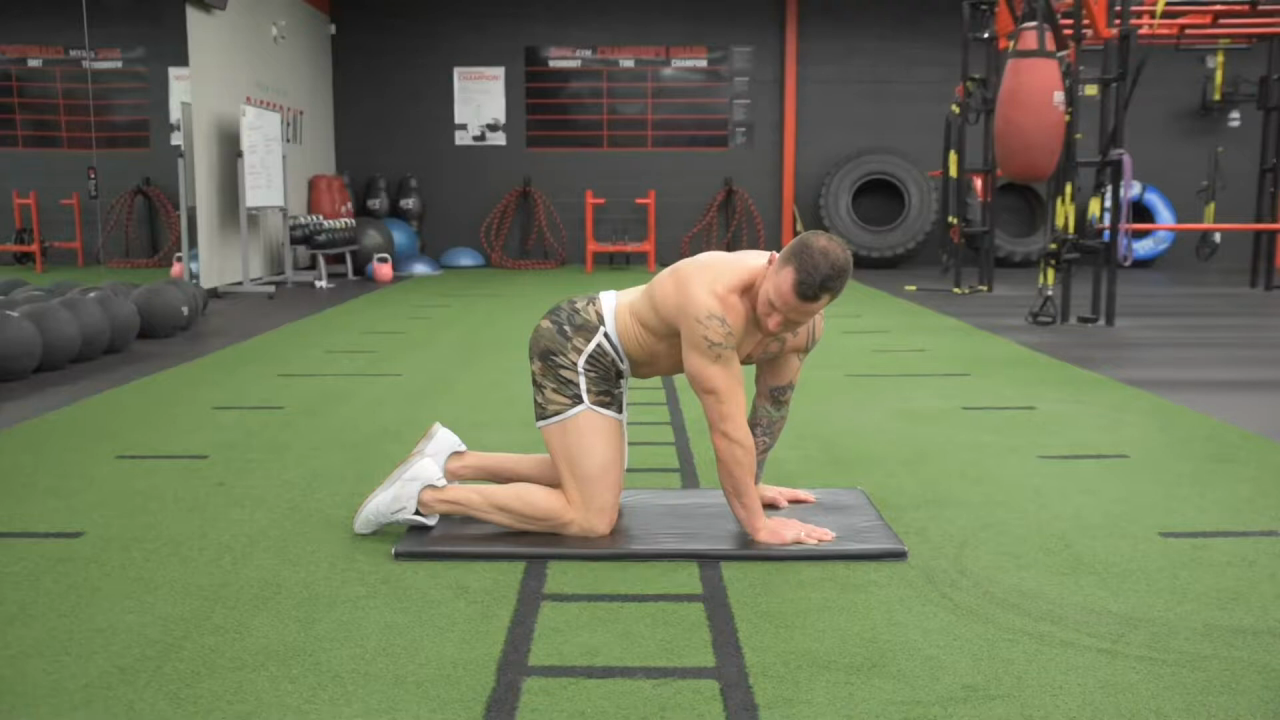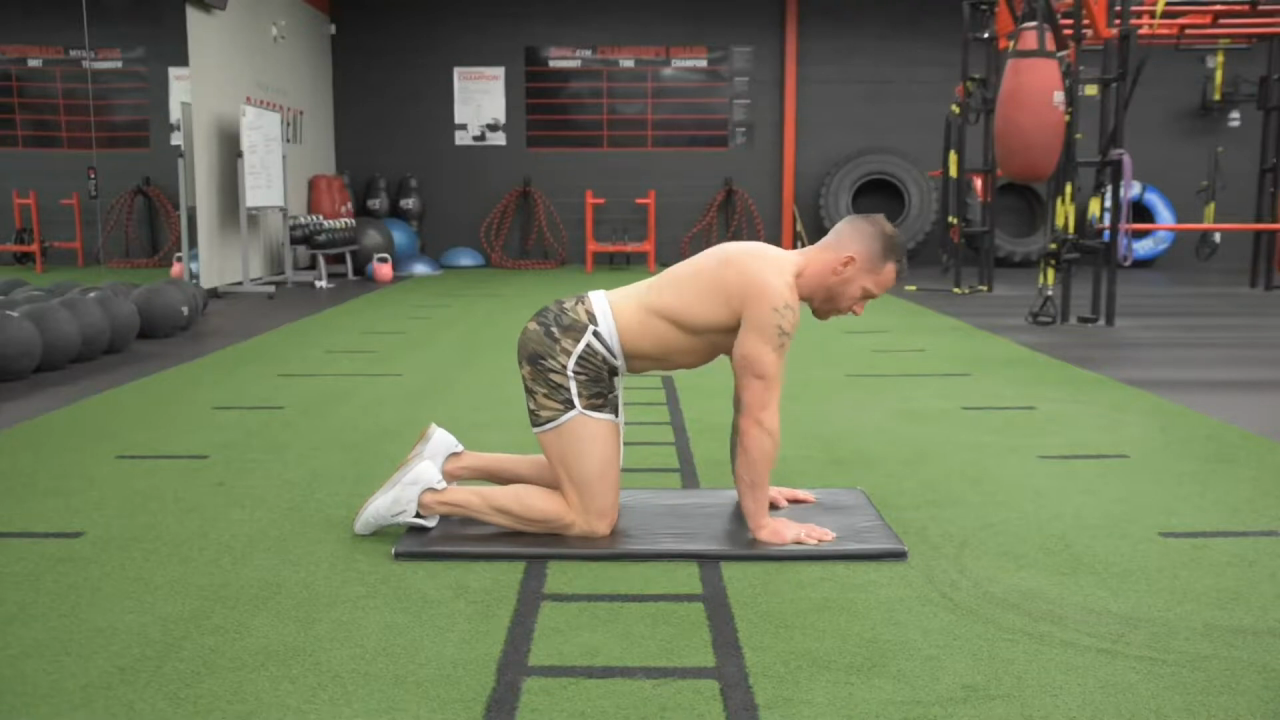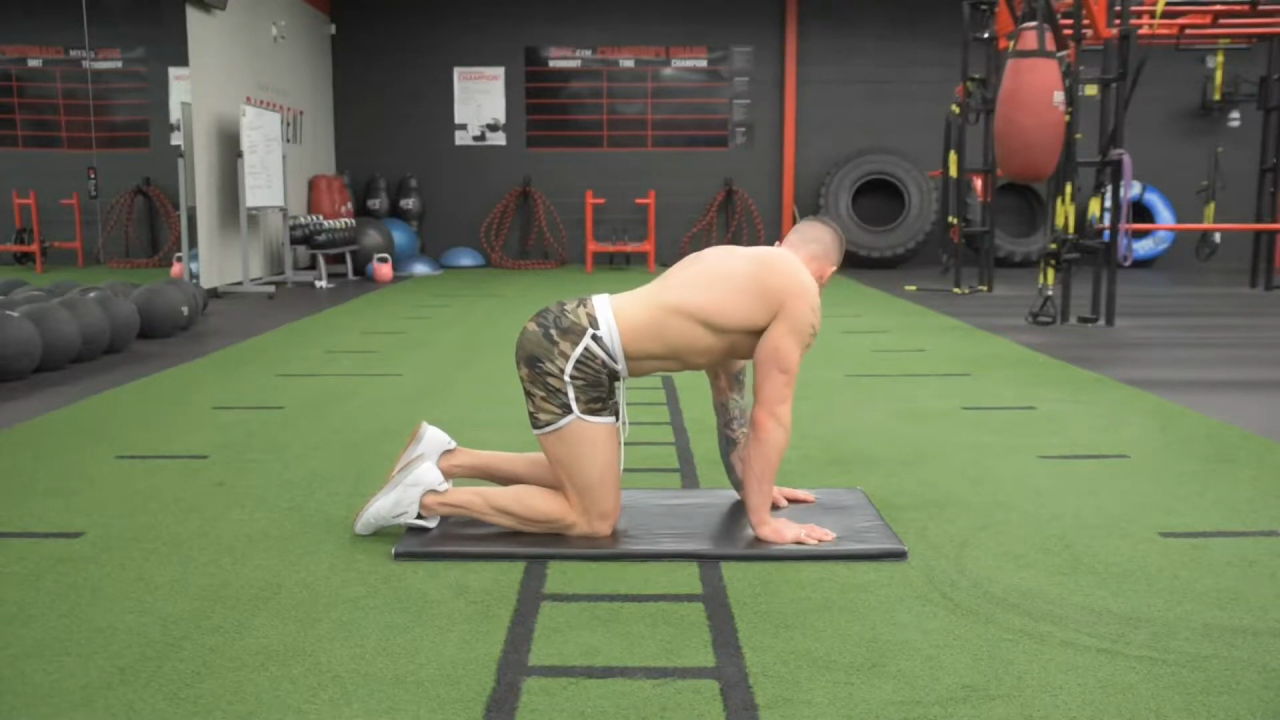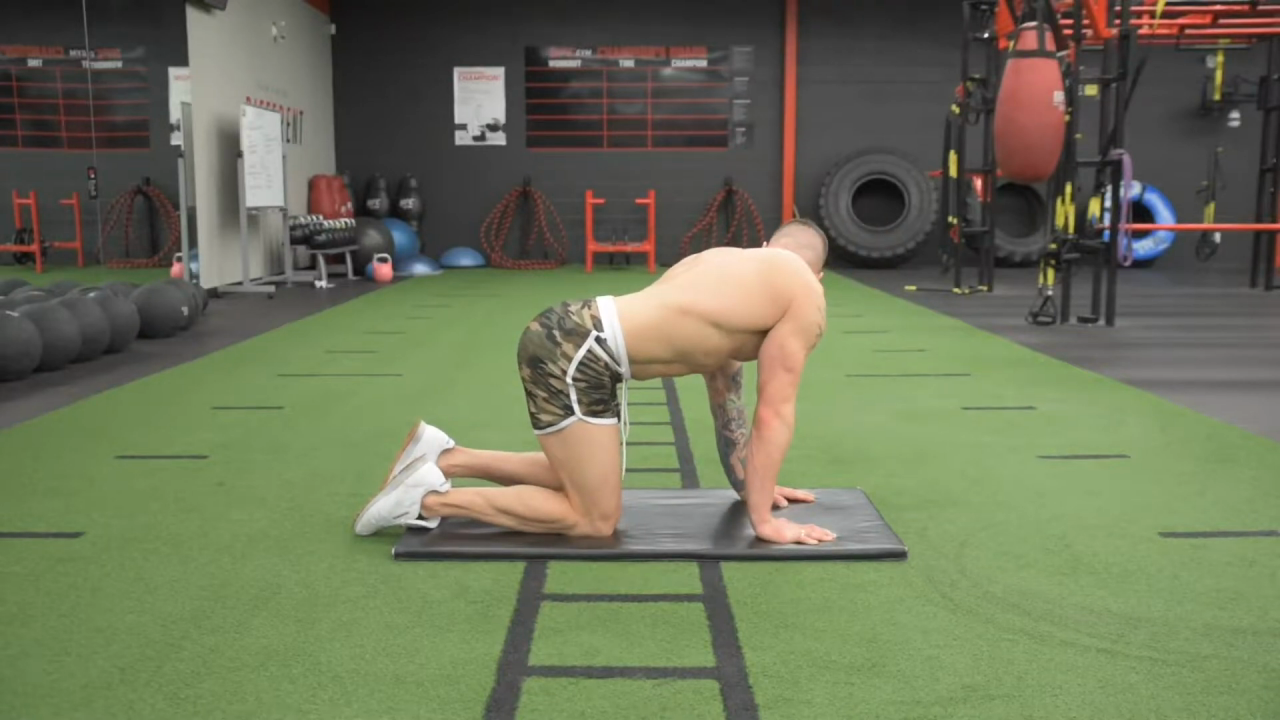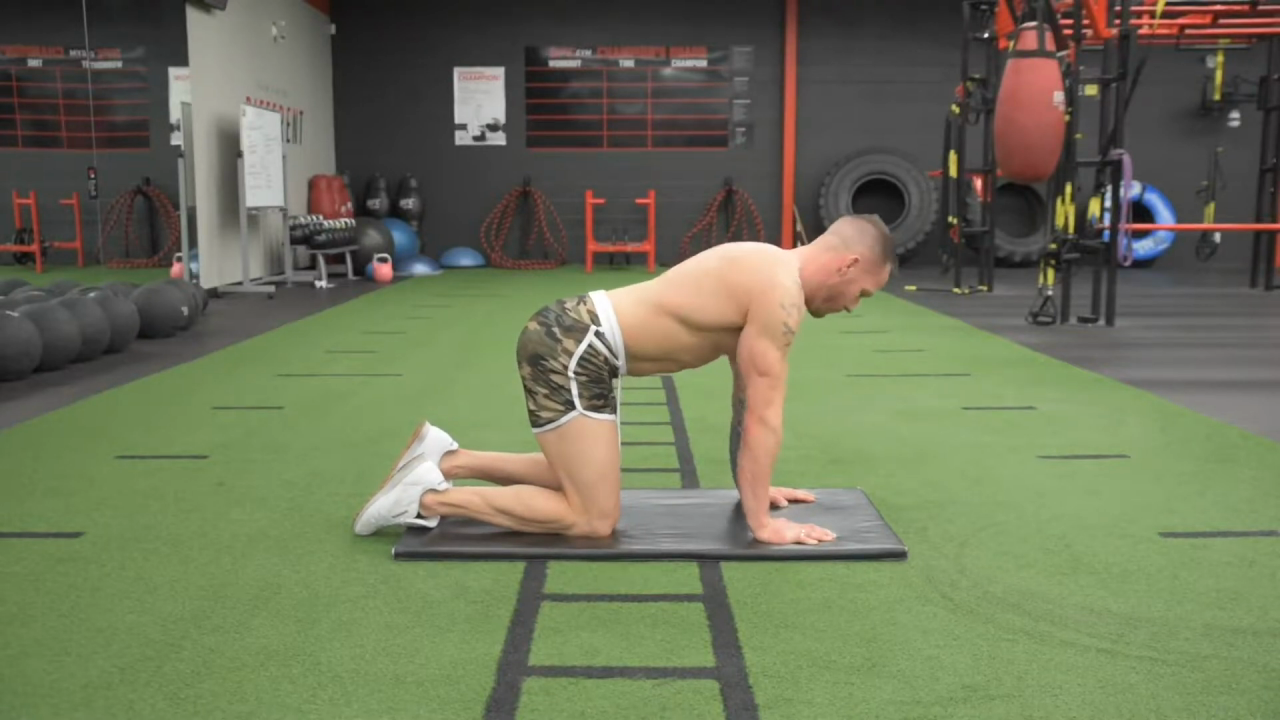
dt=0.7s
person 1, frame 1
left shoulder: (802, 320)
right shoulder: (713, 302)
left elbow: (771, 406)
right elbow: (728, 428)
left wrist: (751, 484)
right wrist: (758, 523)
left hip: (601, 353)
right hip: (573, 346)
left knee: (590, 480)
right knee: (591, 518)
left ankle: (452, 460)
right ankle: (427, 493)
person 1, frame 2
left shoulder: (768, 275)
right shoulder: (776, 294)
left elbow: (748, 397)
right elbow: (759, 418)
left wrist: (754, 486)
right wrist: (759, 520)
left hip: (576, 343)
right hip: (567, 349)
left knee: (585, 481)
right knee: (593, 518)
left ankle: (449, 462)
right ankle: (426, 495)
person 1, frame 3
left shoulder: (748, 267)
right shoulder: (800, 296)
left elbow: (729, 393)
right elbow: (770, 415)
left wrist: (750, 486)
right wrist: (762, 519)
left hip: (566, 336)
right hip: (571, 355)
left knee: (583, 478)
right knee: (594, 520)
left ankle: (445, 459)
right ankle: (428, 496)
person 1, frame 4
left shoulder: (734, 261)
right shoulder: (805, 297)
left elbow: (726, 396)
right elbow: (774, 414)
left wrist: (749, 485)
right wrist: (763, 518)
left hip: (568, 336)
right hip: (574, 358)
left knee: (583, 479)
right knee: (595, 519)
left ankle: (442, 458)
right ankle: (428, 497)
person 1, frame 5
left shoulder: (764, 273)
right shoulder: (781, 292)
left elbow: (746, 397)
right elbow: (763, 416)
left wrist: (752, 485)
right wrist: (761, 521)
left hip: (572, 338)
right hip: (571, 351)
left knee: (584, 479)
right knee: (594, 519)
left ankle: (446, 459)
right ankle: (428, 496)
